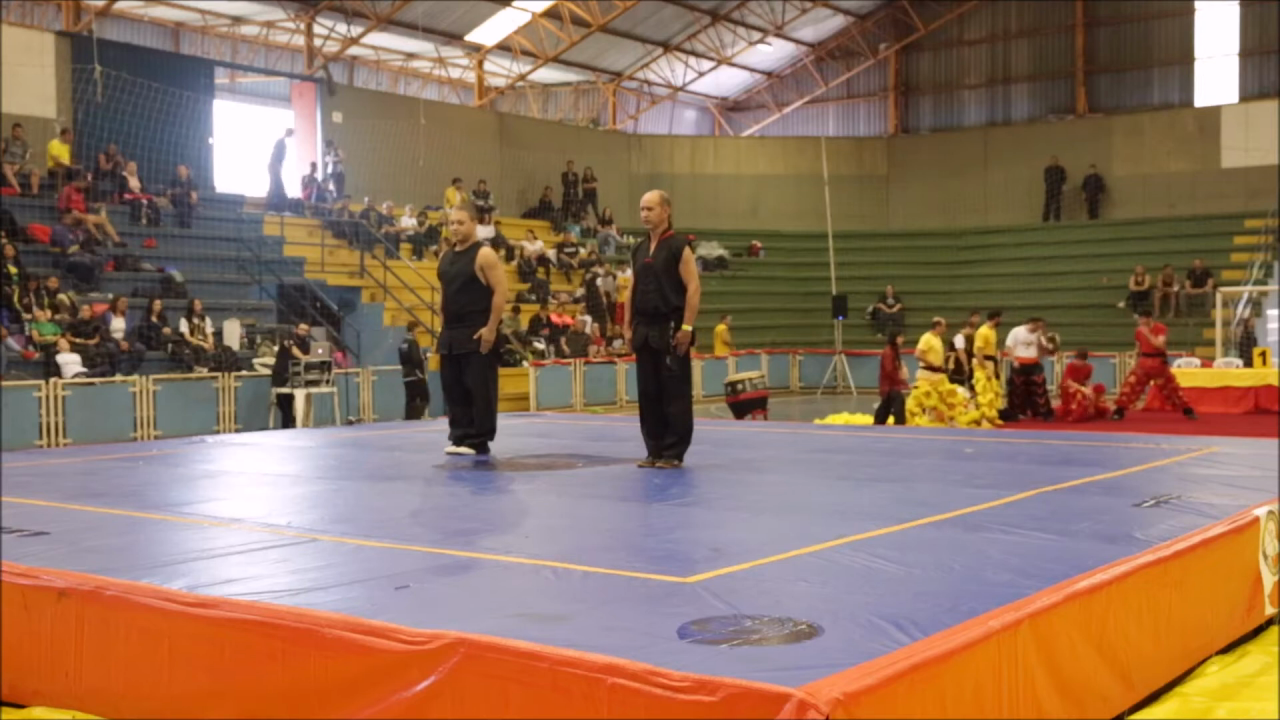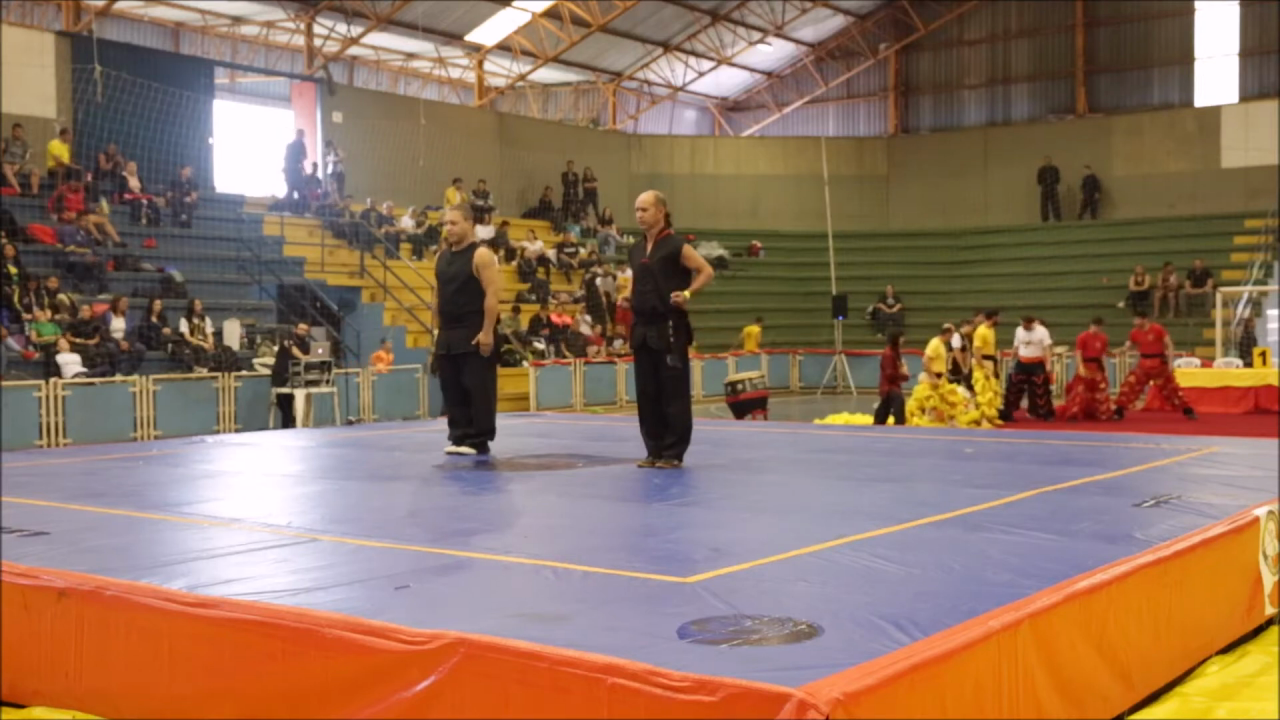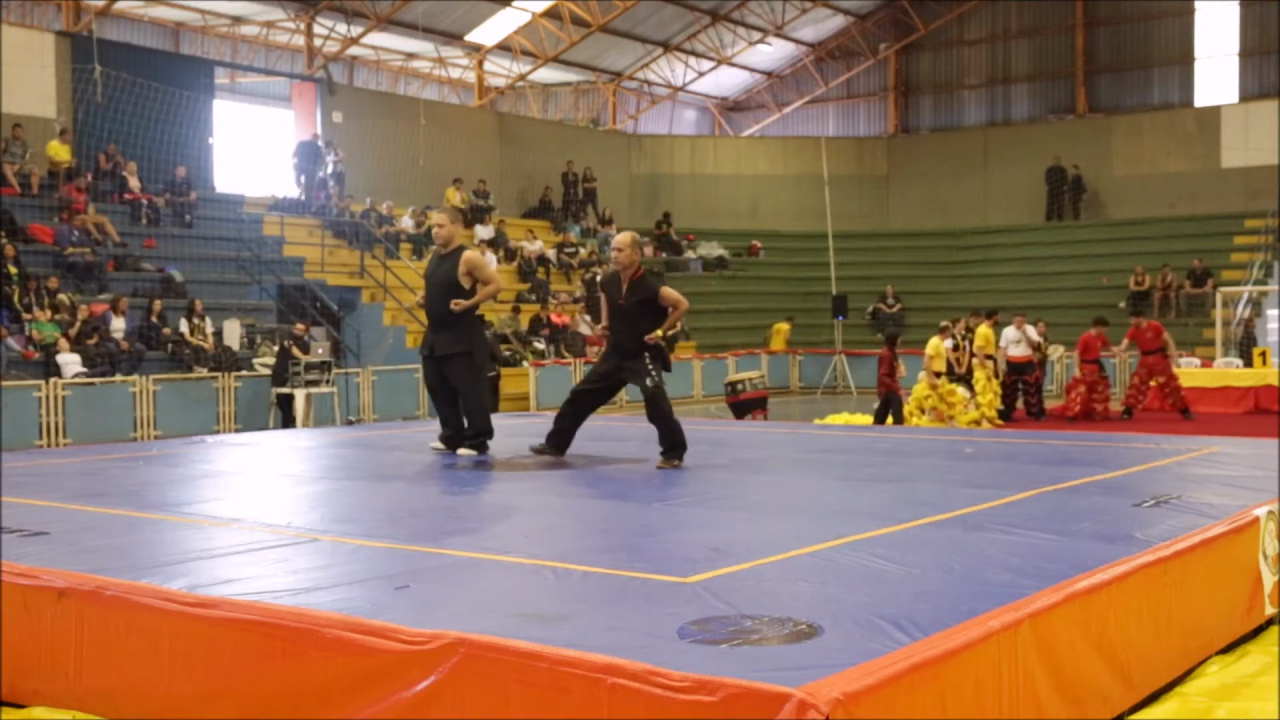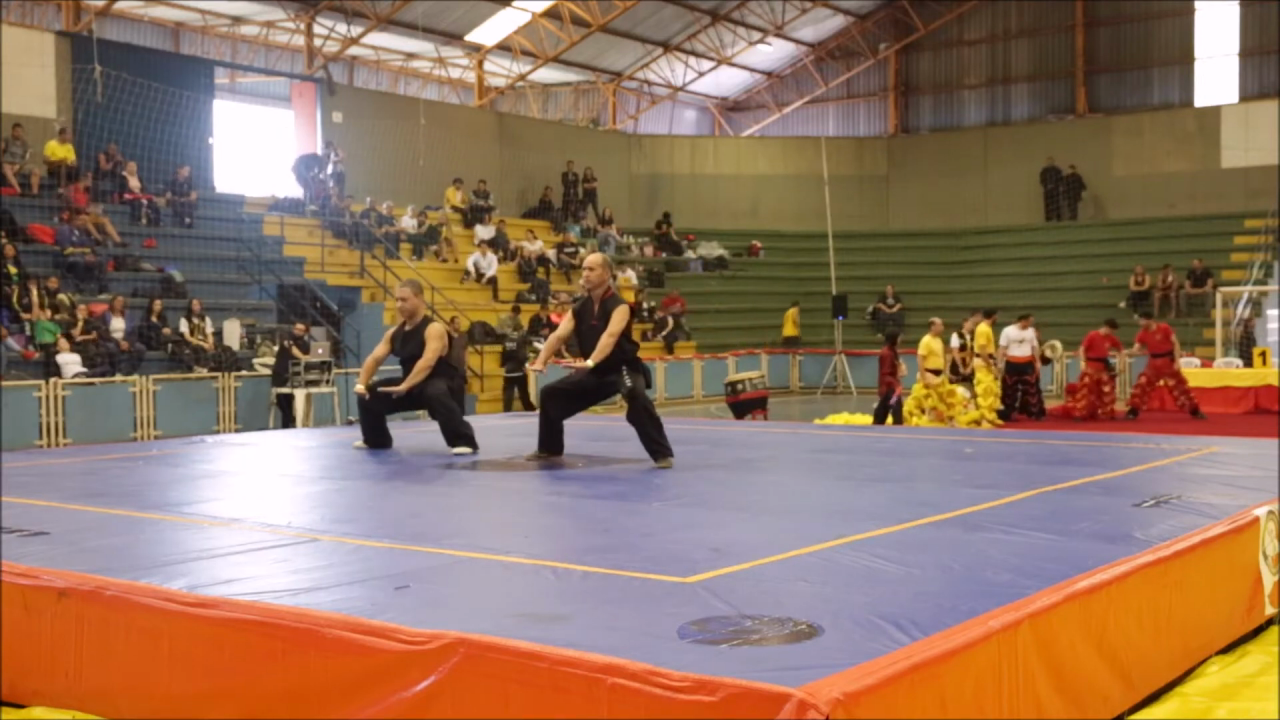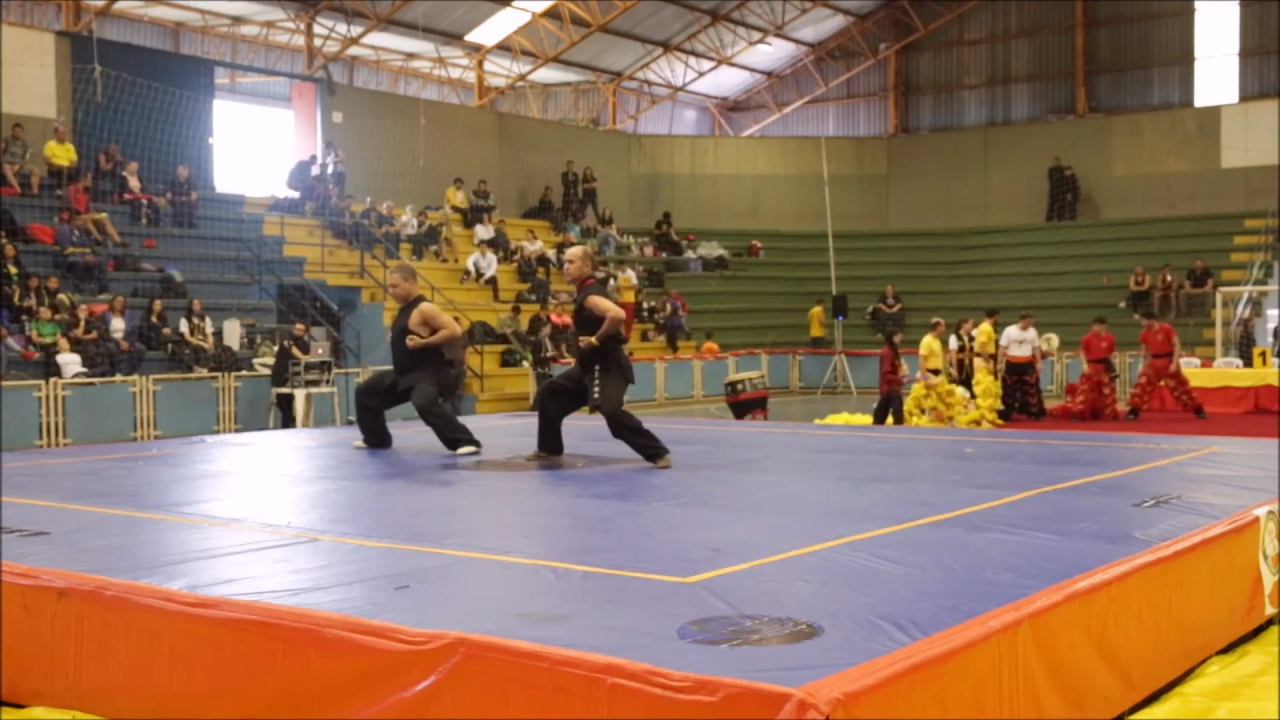
dt=1s
person 1, frame 1
left shoulder: (679, 247)
right shoulder: (639, 250)
left elbow: (693, 289)
left wrist: (686, 327)
right wrist: (628, 325)
left hip: (670, 328)
right hip: (644, 329)
left knee: (674, 393)
right knee: (648, 392)
left ankle: (673, 453)
right ankle: (654, 450)
person 1, frame 2
left shoulder: (676, 246)
right shoulder: (636, 250)
left elbow: (707, 272)
left wrist: (686, 294)
right wrist: (630, 298)
left hip: (668, 327)
right hip: (642, 328)
left knee: (674, 392)
right knee: (647, 392)
left ankle: (673, 452)
right ankle: (655, 450)
person 1, frame 3
left shoulder: (650, 287)
right shoulder: (608, 282)
left elbow: (682, 305)
left wrist: (661, 331)
right wrist: (606, 323)
left hip: (644, 355)
right hip: (615, 353)
left knee: (655, 398)
right knee: (582, 394)
left ankle: (673, 453)
right ankle: (556, 443)
person 1, frame 4
left shoulder: (619, 306)
right shoulder: (579, 309)
left elbow: (610, 337)
right elbow: (559, 335)
left wrist: (590, 362)
right wrist: (541, 361)
left hip: (623, 368)
right hip: (594, 372)
left knee: (637, 398)
right knee: (550, 394)
left ankle: (662, 454)
right ankle: (550, 448)
person 1, frame 5
left shoulder: (589, 295)
right shoulder: (591, 291)
left elbow: (618, 316)
right elbow: (617, 317)
left wrist: (596, 339)
right wrist: (596, 338)
left hip: (608, 365)
right hip: (591, 365)
left knee: (611, 410)
right knee: (548, 393)
left ankle: (657, 453)
right ankle: (549, 448)
person 2, frame 1
left shoulder: (484, 255)
right shoulder: (445, 257)
left elbow: (501, 292)
left wrist: (491, 328)
right wrist: (445, 326)
left hip: (477, 334)
right hip: (450, 334)
left knee: (480, 389)
right knee: (453, 389)
left ankle: (478, 441)
right ankle: (459, 437)
person 2, frame 2
left shoulder: (481, 255)
right shoulder: (443, 257)
left elbow: (494, 294)
left wrist: (487, 331)
right wrist: (439, 327)
left hip: (473, 334)
right hip: (448, 334)
left knee: (478, 388)
right knee: (452, 389)
left ankle: (479, 440)
right ankle: (459, 436)
person 2, frame 3
left shoulder: (468, 258)
right shoulder: (433, 258)
left elbow: (494, 285)
left wrist: (469, 304)
right wrist: (424, 300)
left hip: (462, 335)
right hip: (435, 334)
left knee: (470, 388)
right knee: (438, 388)
left ankle: (478, 441)
right ankle: (451, 438)
person 2, frame 4
left shoulder: (434, 329)
right shoulder: (394, 333)
left elbow: (428, 362)
right elbow: (374, 358)
left wrist: (404, 387)
right wrist: (361, 384)
left hip: (440, 383)
right hip: (411, 386)
left knee: (436, 395)
right knee: (368, 396)
left ankle: (464, 441)
right ankle: (376, 439)
person 2, frame 5
left shoulder: (424, 308)
right shoulder: (404, 309)
left elbow: (455, 331)
left wrist: (424, 342)
right wrist: (395, 341)
left hip: (427, 372)
right hip: (402, 372)
left knee: (424, 403)
right knee: (365, 392)
left ankle: (465, 442)
right ankle: (376, 439)
